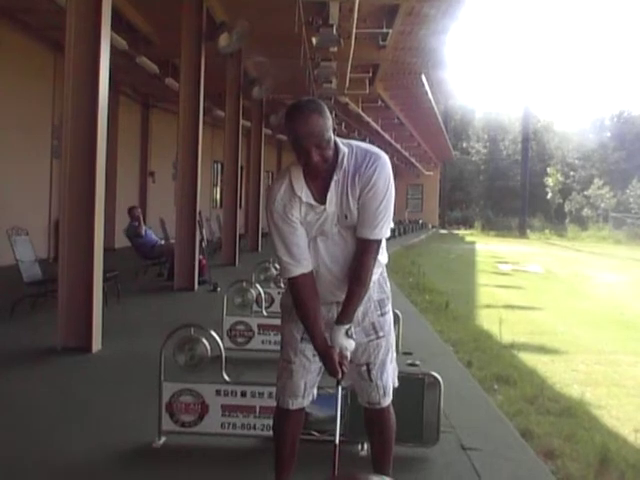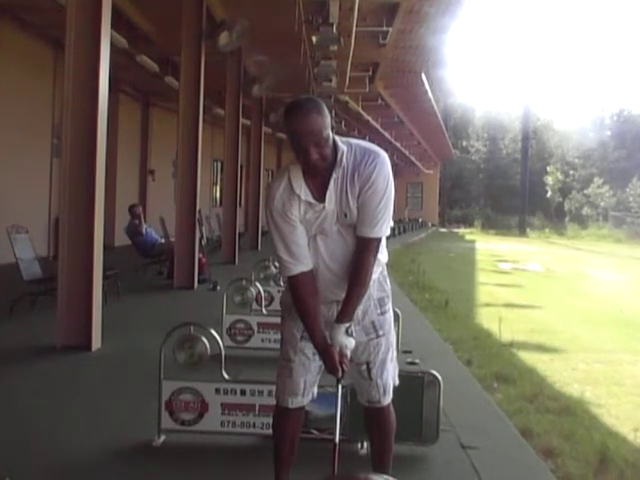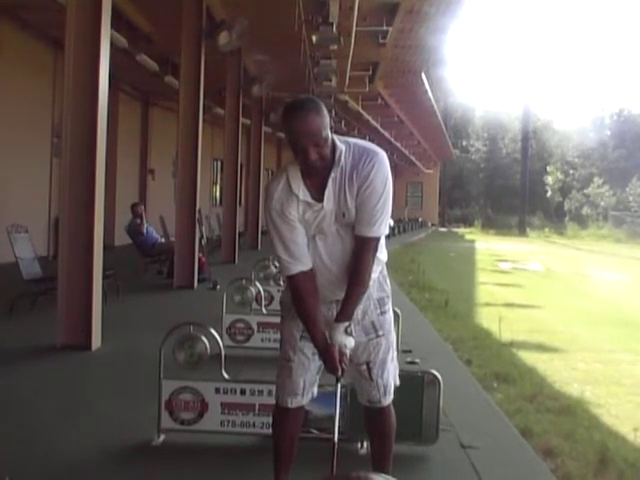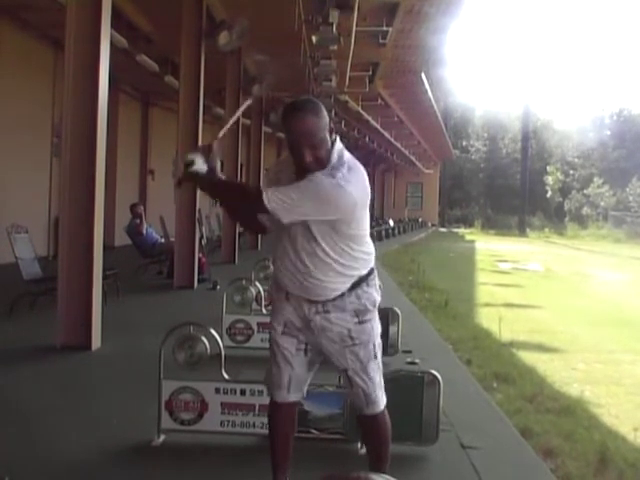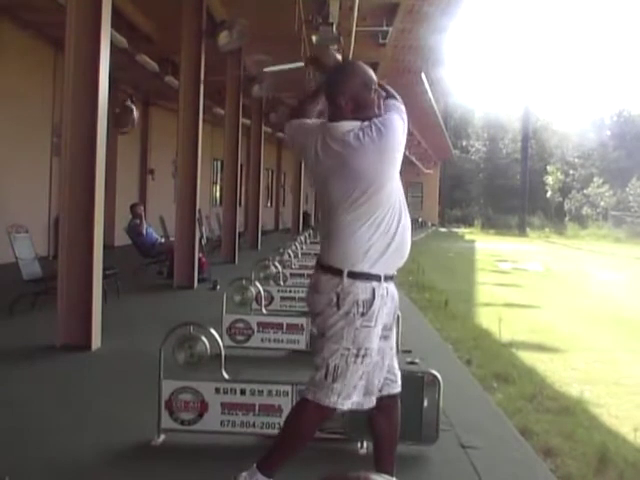
dt=1s
person 1, frame 1
left shoulder: (372, 165)
right shoulder: (282, 194)
left elbow: (369, 250)
right elbow: (299, 274)
left wrist: (343, 325)
right wrist: (321, 344)
left hip: (365, 297)
right hip: (308, 301)
left knee: (378, 397)
right knee: (290, 399)
person 1, frame 2
left shoulder: (371, 163)
right shoulder: (281, 192)
left elbow: (368, 248)
right elbow: (298, 272)
left wrist: (343, 323)
right wrist: (321, 342)
left hip: (365, 295)
right hip: (308, 299)
left knee: (378, 395)
right knee: (290, 397)
person 1, frame 3
left shoulder: (370, 162)
right shoulder: (280, 192)
left elbow: (367, 248)
right elbow: (298, 272)
left wrist: (343, 321)
right wrist: (322, 341)
left hip: (365, 296)
right hip: (307, 300)
left knee: (378, 396)
right knee: (289, 397)
person 1, frame 4
left shoulder: (342, 183)
right shoulder: (296, 168)
left elbow: (255, 203)
right elbow: (260, 221)
left wrist: (203, 178)
right wrist: (213, 175)
left hip: (347, 304)
right hip: (291, 300)
left knee: (370, 402)
right knee: (283, 396)
person 1, frame 5
left shoulder: (315, 140)
right shoulder: (383, 137)
left elbow: (293, 119)
right elbow: (395, 100)
left wrist: (327, 83)
right wrist: (343, 76)
left hip: (369, 288)
right hip: (355, 291)
left knee: (386, 390)
right knee: (328, 395)
